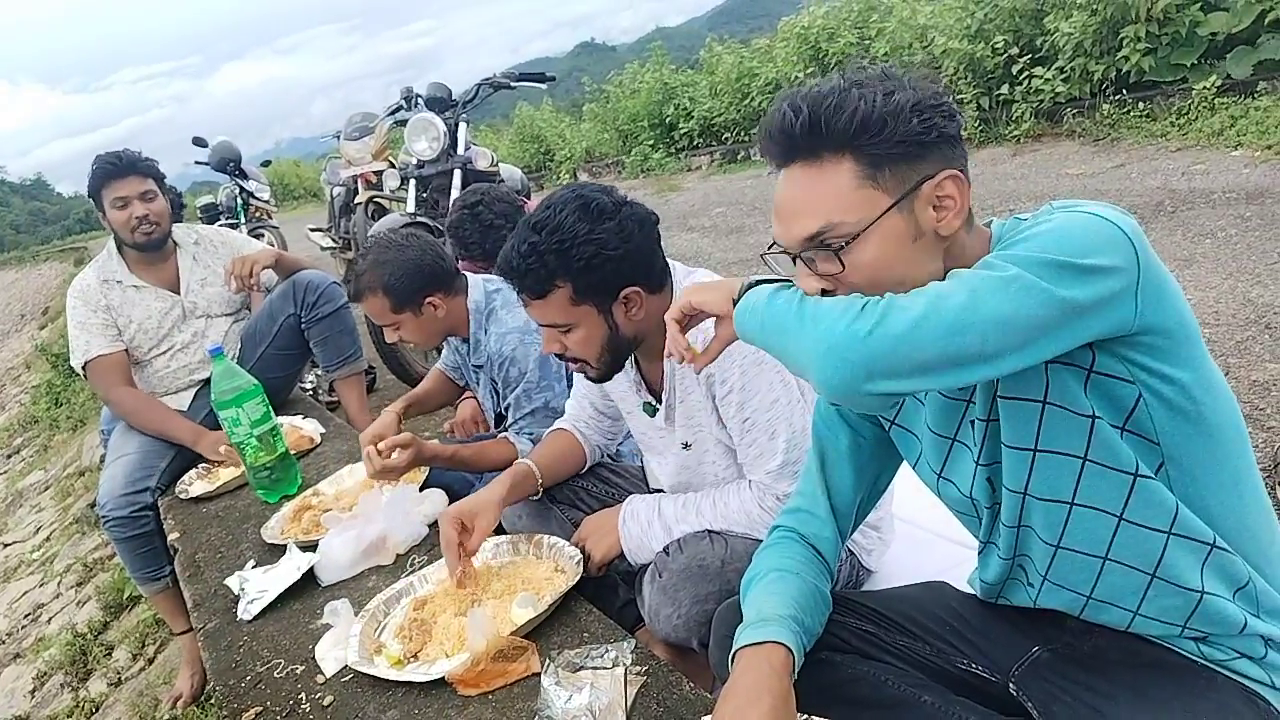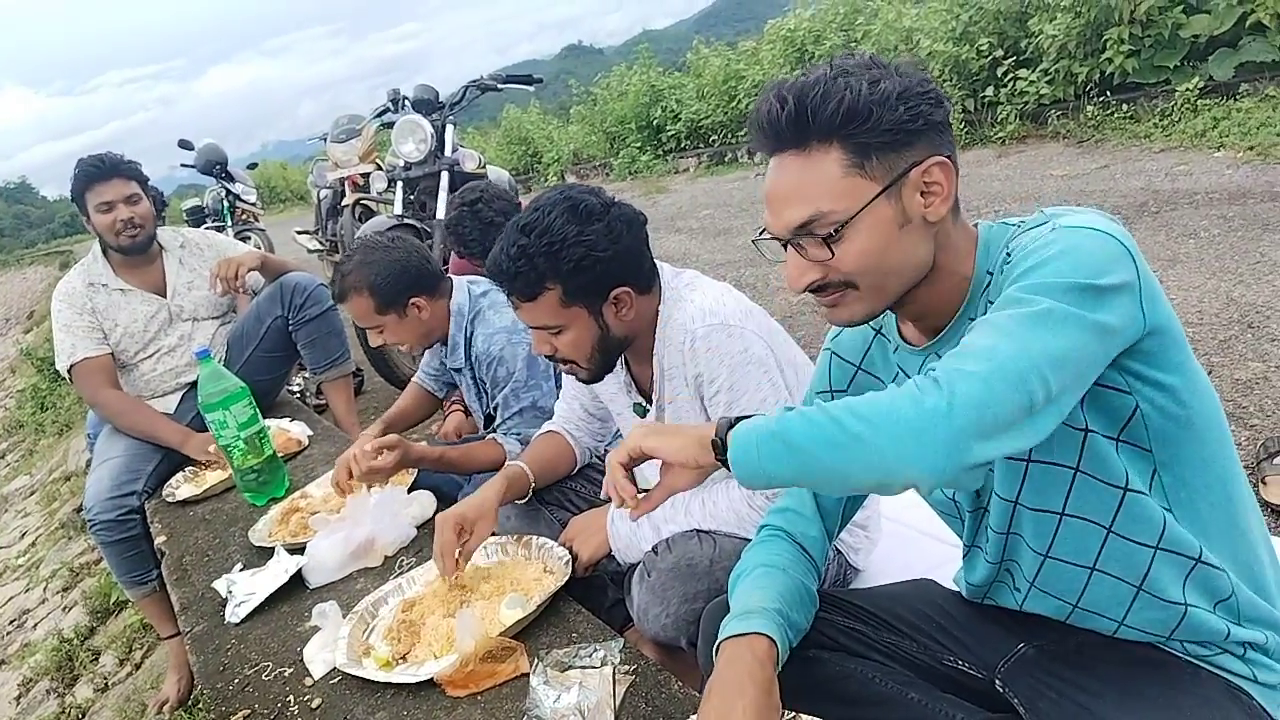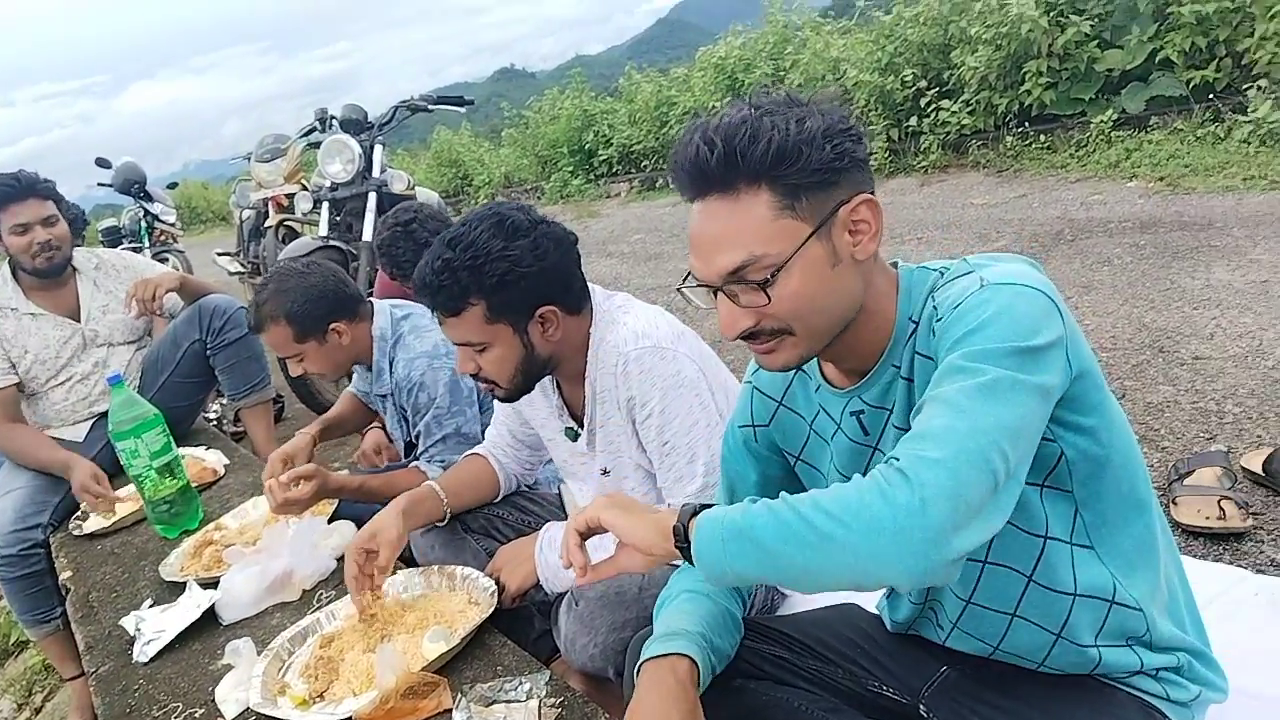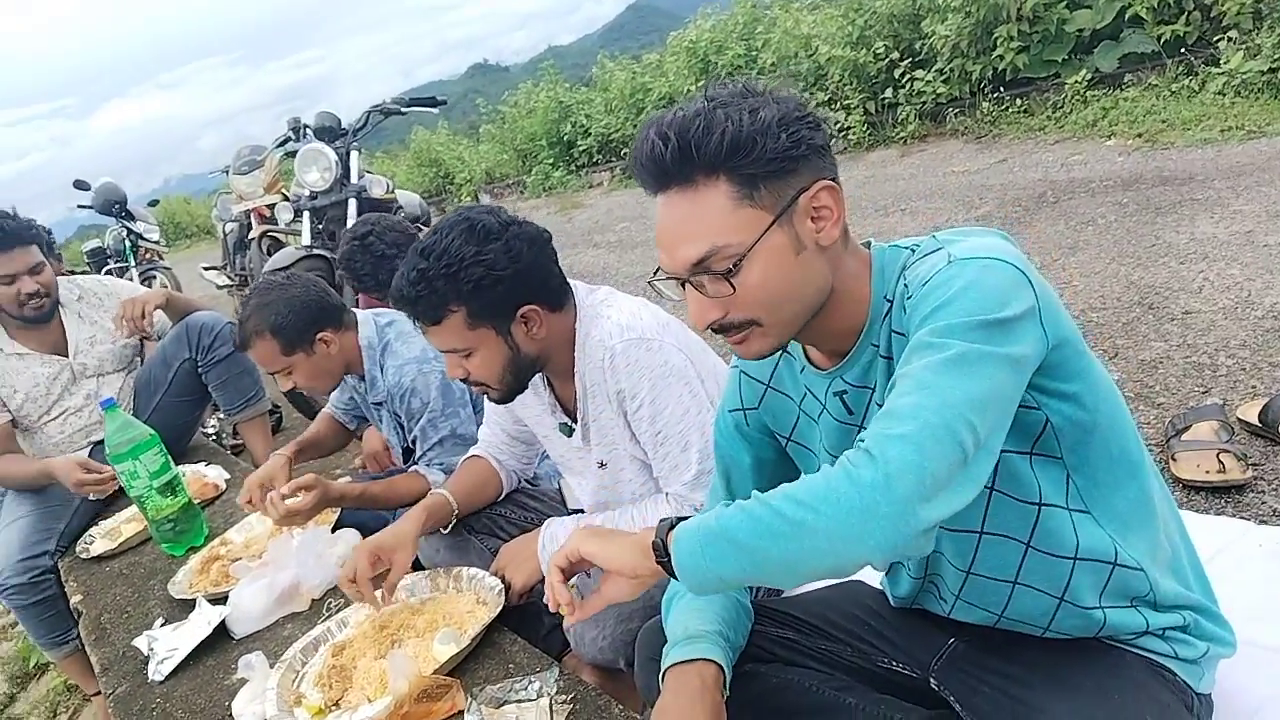
dt=0.5s
person 1, frame 1
left shoulder: (1082, 245)
right shoulder: (863, 367)
left elbow: (858, 355)
right elbow: (809, 527)
left wrist: (749, 302)
right wrist: (763, 656)
left hip: (1200, 664)
right hip: (1015, 629)
right knee: (745, 635)
person 1, frame 2
left shoulder: (1073, 257)
right shoulder: (857, 350)
left elbow: (937, 431)
right elbow: (796, 527)
left wrist: (724, 439)
right wrist: (747, 649)
left hip: (1183, 662)
right hip: (1001, 626)
right knee: (729, 629)
person 1, frame 3
left shoulder: (996, 308)
right shoulder: (776, 389)
left elbow: (915, 532)
right elbow: (721, 562)
left wrist: (679, 529)
right wrist: (670, 666)
right hip: (921, 651)
right knee: (660, 658)
person 1, frame 4
left shoulder: (969, 284)
right shoulder: (765, 371)
left elbow: (885, 507)
right elbow: (728, 539)
left wrist: (660, 547)
left hip: (1108, 649)
right hip: (926, 624)
right knee: (668, 650)
person 2, frame 1
left shoulder: (214, 242)
right shoulder: (91, 292)
left elbow: (311, 286)
right elbow: (116, 391)
left wrist: (273, 259)
right wrist: (198, 437)
left hip: (243, 375)
right hip: (165, 411)
left knee: (317, 285)
right knee: (118, 504)
left ankle: (364, 428)
right ankle: (188, 638)
person 2, frame 2
left shoulder: (201, 245)
right shoulder: (76, 294)
left elbow: (300, 296)
right elbow: (100, 393)
left wrist: (259, 260)
right wrist: (186, 439)
left hip: (231, 377)
right hip: (153, 414)
left knee: (302, 287)
right knee: (105, 508)
left ankle: (353, 433)
right ankle: (176, 643)
person 2, frame 3
left shoulder: (115, 266)
left elbow: (224, 314)
left wrist: (179, 280)
right wrist: (67, 466)
left hip: (143, 406)
right hip: (64, 442)
left knee: (220, 310)
left ankle: (271, 460)
person 2, frame 4
left shoulder: (99, 292)
left elbow: (208, 338)
left wrist: (165, 298)
right wrist: (56, 468)
left hip: (139, 428)
right hip: (54, 471)
left knee: (208, 327)
person 3, frame 1
right shoulder: (608, 325)
left elbow: (786, 500)
right elbow: (587, 428)
left wrist: (634, 523)
right wrist: (505, 487)
right hip: (690, 504)
left knee: (679, 590)
right knee: (528, 504)
right ankle: (659, 639)
person 3, frame 2
left shoulder: (717, 333)
right shoulder: (595, 326)
left elbow: (774, 499)
right elbow: (577, 429)
left wrist: (621, 523)
right wrist: (498, 488)
right hip: (676, 506)
left knee: (667, 591)
right knee: (517, 507)
right ankle: (642, 638)
person 3, frame 3
left shoulder: (649, 358)
right shoulder: (526, 349)
right elbow: (506, 457)
left wrist: (550, 551)
right wrist: (405, 510)
right hip: (603, 532)
left knee: (593, 624)
right knee: (436, 532)
right ankle: (567, 664)
person 3, frame 4
left shoulder: (634, 348)
right shoulder: (517, 349)
left elbow: (702, 510)
right elbow: (502, 456)
left wrist: (552, 546)
right wrist: (417, 519)
right hip: (605, 528)
left knee: (603, 623)
right knee: (441, 537)
right ankle: (580, 659)
person 4, frame 1
left shoulder: (518, 339)
right shoulder: (461, 302)
left elbow: (533, 448)
right elbow: (452, 373)
left wrist: (429, 454)
right wrist: (397, 410)
right hip: (521, 438)
right knee: (413, 473)
person 4, frame 2
left shoulder: (504, 339)
right shoulder: (445, 307)
left elbow: (522, 448)
right elbow: (431, 384)
left wrist: (415, 455)
right wrist: (372, 434)
right hip: (511, 438)
person 4, frame 3
left shoulder: (426, 365)
right shoulder: (369, 325)
right elbow: (364, 397)
left wrist: (334, 485)
right wrist: (311, 433)
right hip: (434, 466)
person 4, frame 4
left shoulder: (417, 369)
right shoulder: (354, 336)
left elbow: (447, 479)
right elbow: (342, 416)
left wrist: (335, 494)
right wrist: (285, 455)
right hip: (426, 471)
